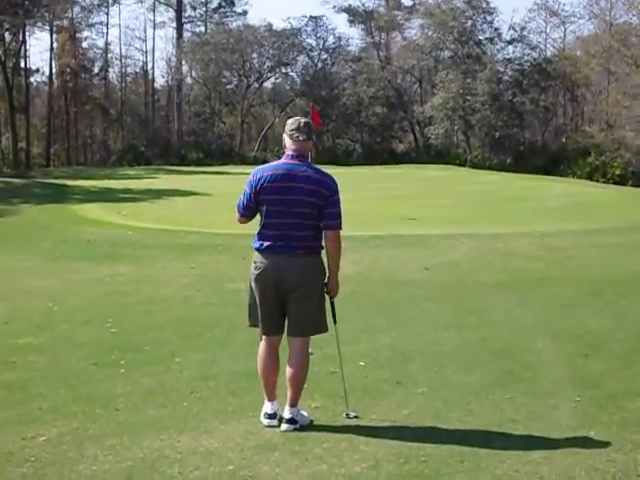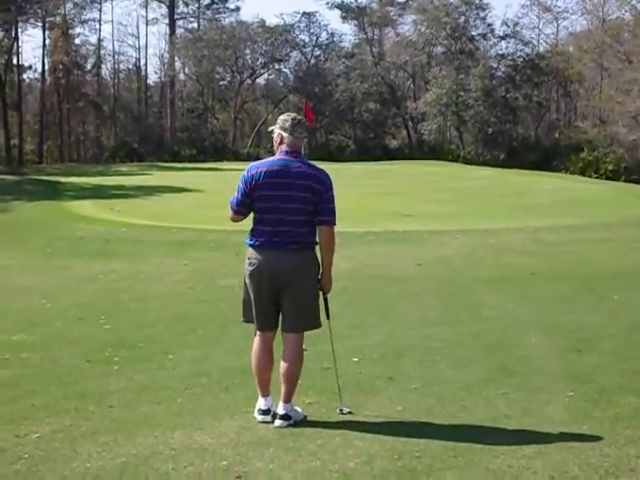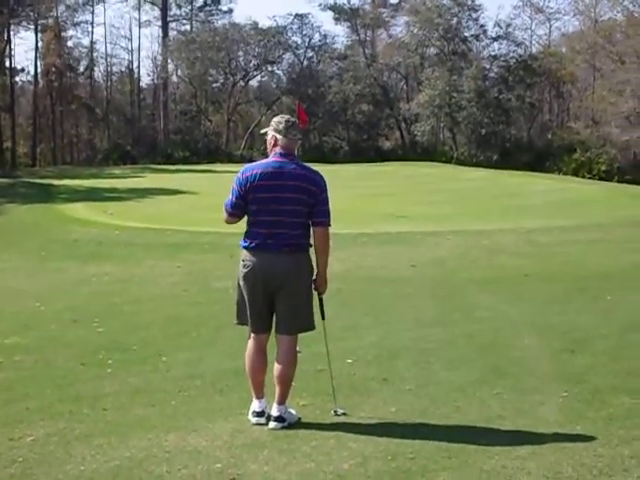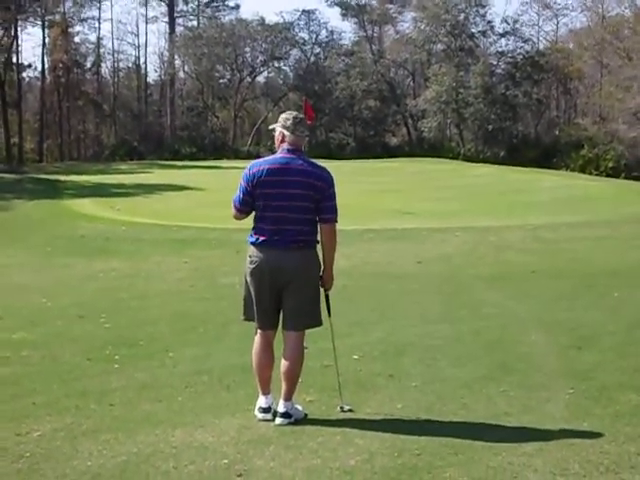
dt=0.3s
person 1, frame 1
left shoulder: (261, 174)
right shoulder: (325, 181)
left elbow: (242, 216)
right elbow: (331, 235)
right wrist: (333, 275)
left hip: (267, 264)
right hip: (305, 267)
left knee: (269, 339)
right knee: (298, 342)
left ankle: (269, 407)
right ankle: (291, 413)
person 1, frame 2
left shoulder: (255, 171)
right shoulder: (319, 177)
left elbow: (236, 215)
right elbow: (326, 231)
right wrist: (326, 271)
left hip: (261, 260)
right hip: (299, 262)
left knee: (263, 334)
right knee: (293, 338)
left ankle: (263, 403)
right ankle: (285, 408)
person 1, frame 3
left shoulder: (248, 173)
right shoulder: (313, 179)
left elbow: (230, 217)
right elbow: (321, 231)
right wrist: (322, 272)
left hip: (256, 262)
right hip: (294, 264)
left knee: (257, 337)
right knee: (287, 340)
left ankle: (258, 406)
right ankle: (279, 410)
person 1, frame 4
left shoulder: (256, 169)
right shoulder: (321, 175)
left elbow: (239, 213)
right elbow: (328, 228)
right wrist: (328, 268)
left hip: (263, 258)
right hip: (301, 261)
left knee: (263, 332)
right knee: (294, 335)
left ankle: (264, 401)
right ankle: (286, 406)
